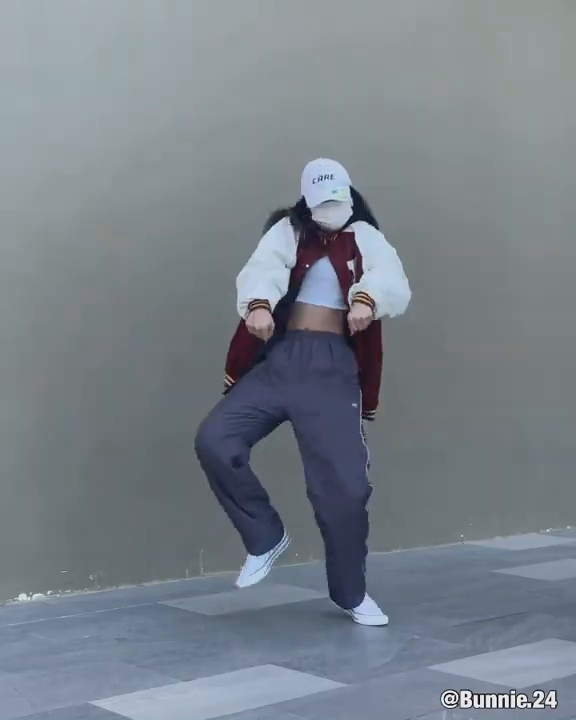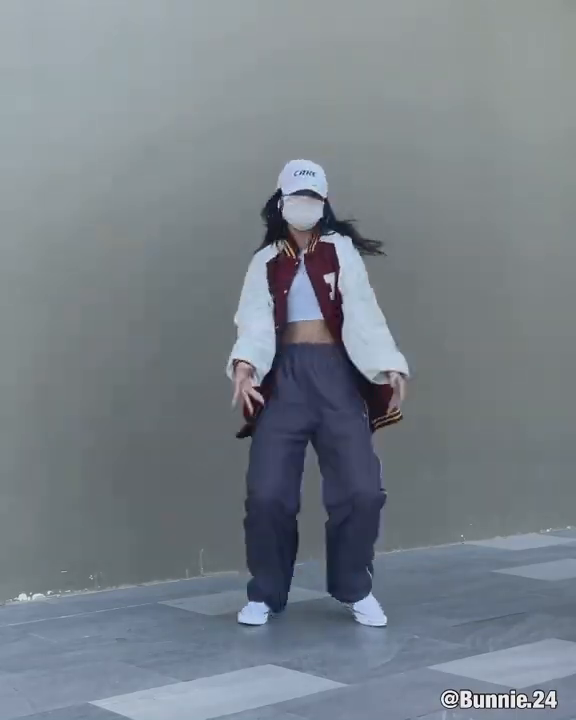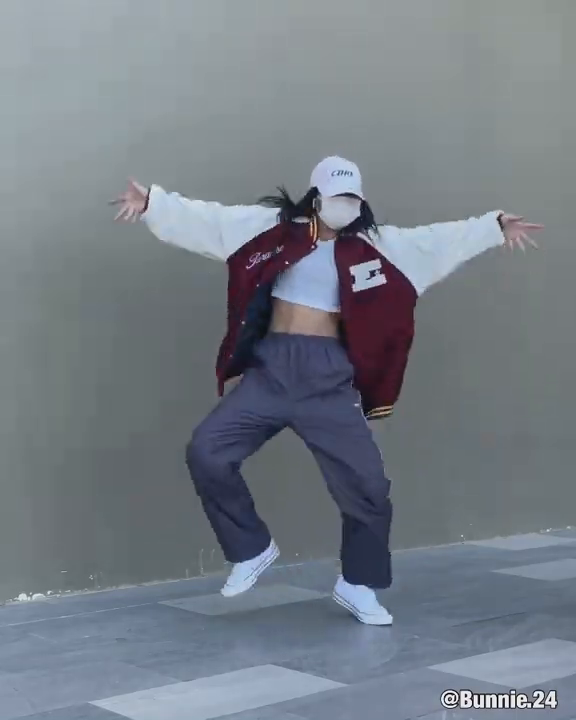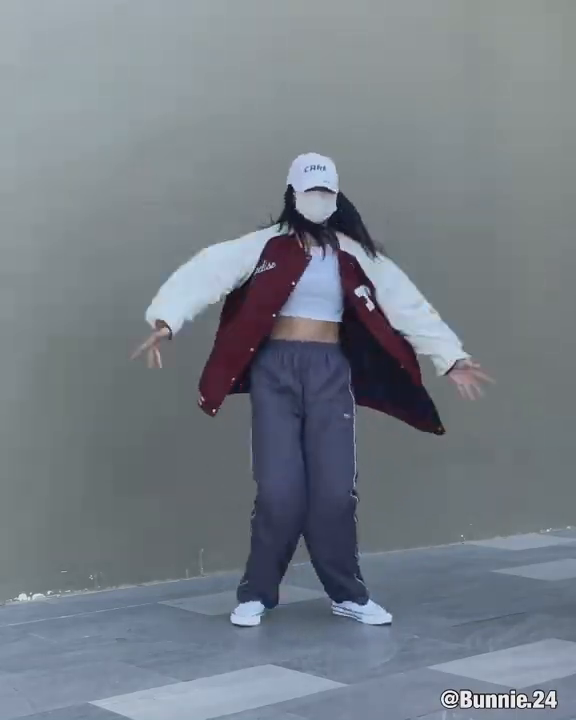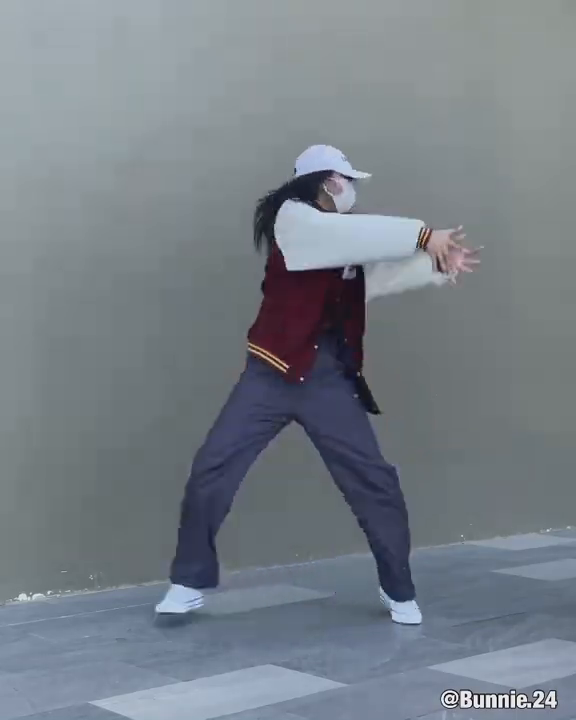
dt=0.2s
person 1, frame 1
left shoulder: (365, 238)
right shoulder: (287, 232)
left elbow: (395, 289)
right elbow: (259, 275)
left wrist: (368, 299)
right wrist: (256, 305)
left hip: (333, 366)
right hip: (280, 358)
left knee: (343, 486)
right knee: (214, 442)
left ankle: (351, 592)
right ankle: (264, 536)
person 1, frame 2
left shoulder: (340, 250)
right shoulder: (268, 261)
left elbow: (363, 317)
right elbow: (255, 324)
left wrist: (392, 369)
right wrist: (244, 364)
left hip: (339, 378)
right hip: (284, 378)
left knee: (357, 490)
right knee: (270, 494)
left ankle: (352, 587)
right ankle: (265, 595)
person 1, frame 3
left shoulder: (369, 243)
right shoulder: (272, 227)
left elbow: (435, 241)
right elbow: (207, 219)
left wrist: (494, 226)
right wrist: (151, 200)
left hip: (328, 373)
right hip: (269, 366)
left knee: (366, 483)
right knee: (205, 453)
left ankle: (359, 584)
right ankle: (251, 546)
person 1, frame 4
left shoulder: (358, 254)
right shoulder: (270, 244)
left elbow: (406, 304)
right elbow: (207, 269)
left wrist: (451, 357)
right wrist: (165, 320)
left hip: (328, 372)
right hip: (275, 375)
left knee: (334, 493)
right knee: (278, 494)
left ankle: (346, 593)
right ankle: (256, 593)
person 1, frame 5
left shoulder: (346, 236)
right shoulder: (292, 220)
left elbow: (381, 270)
right elbow: (354, 239)
left wrist: (435, 262)
right wrist: (422, 237)
left hip: (327, 374)
right hip: (274, 369)
left knee: (373, 475)
right knee: (215, 467)
left ankle: (397, 588)
right ankle: (191, 579)
